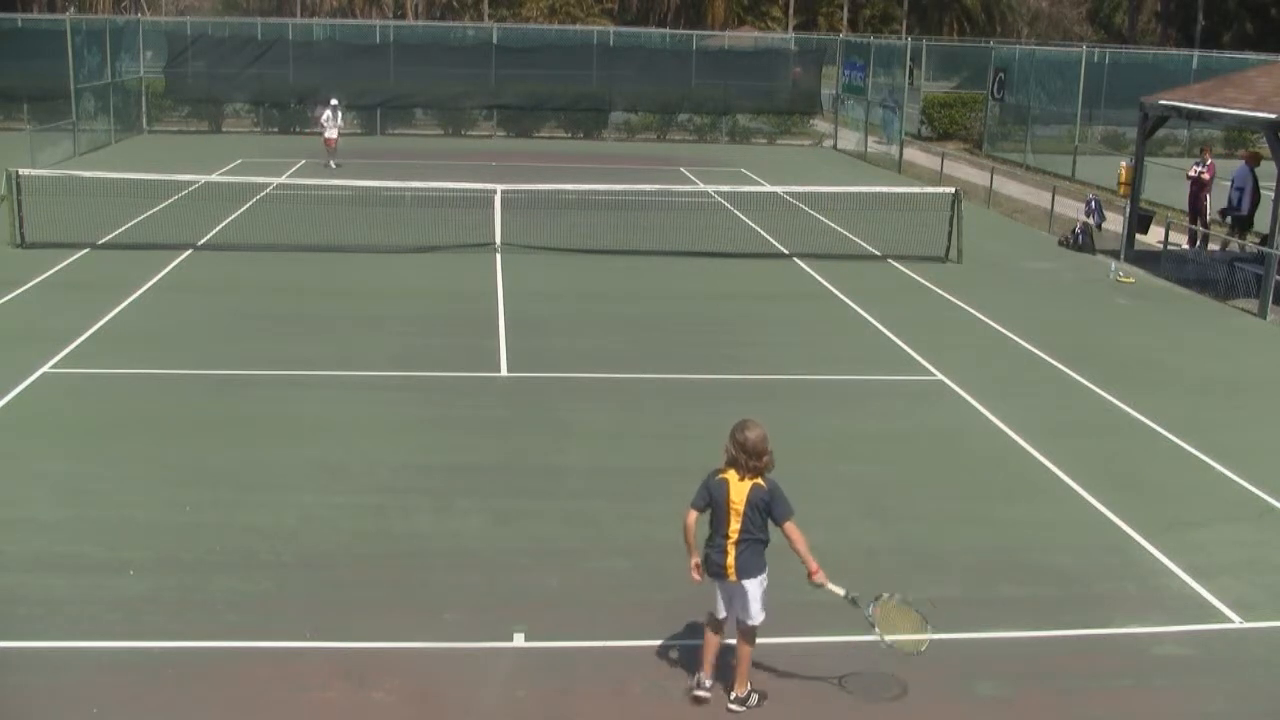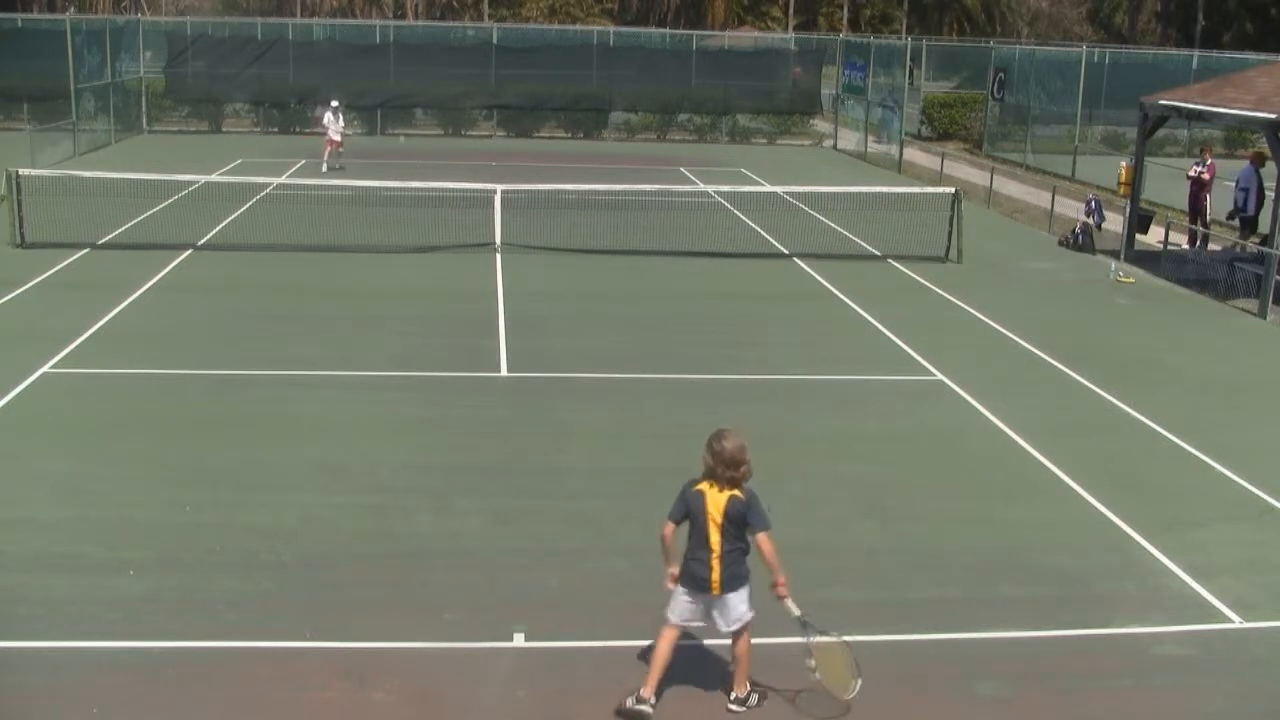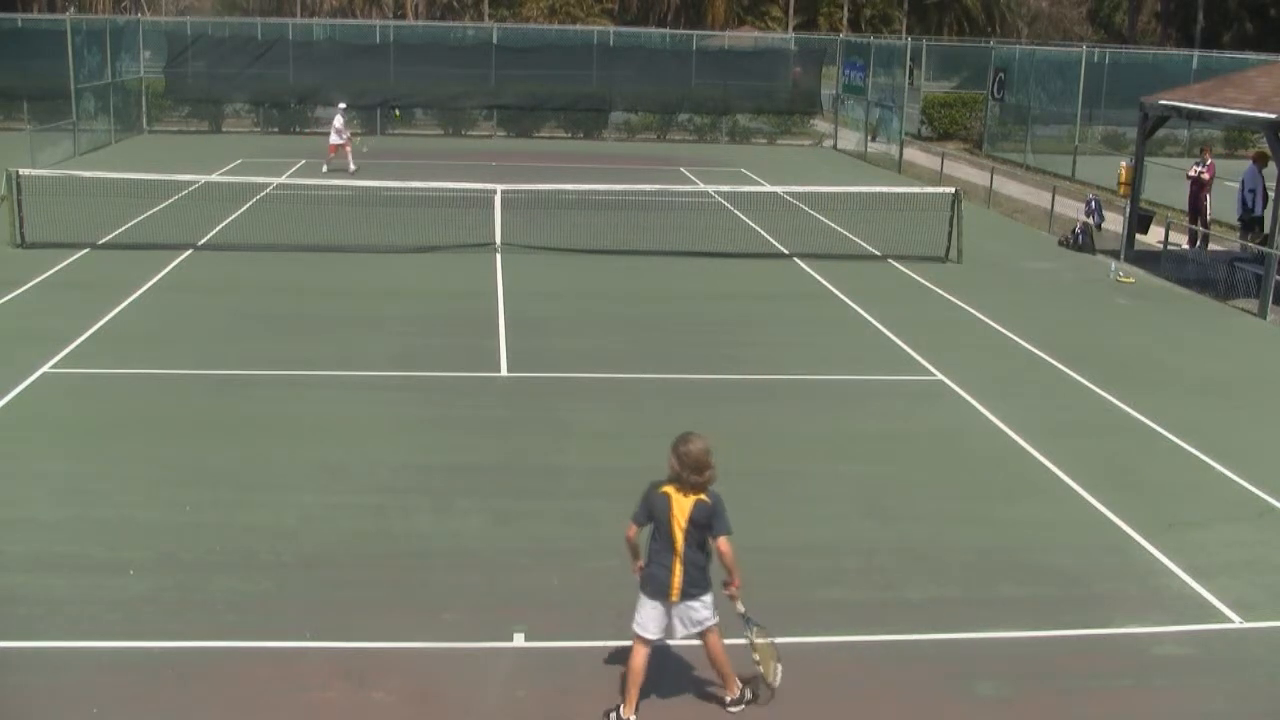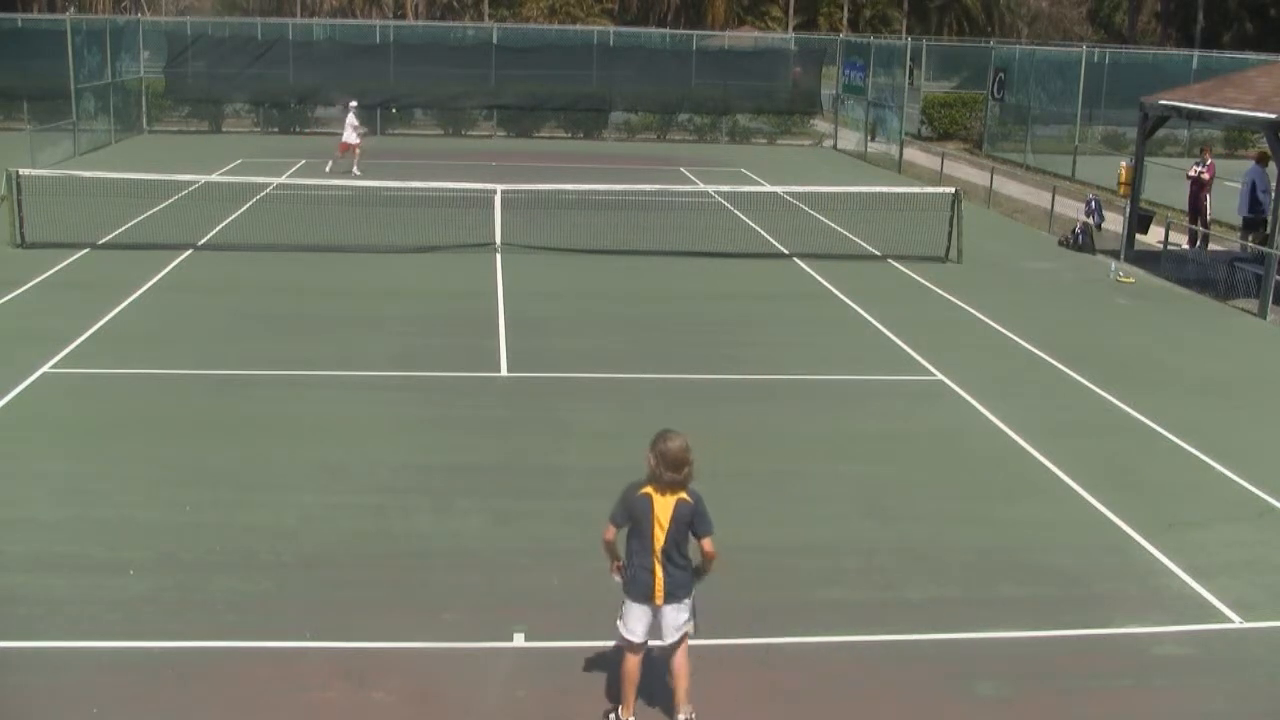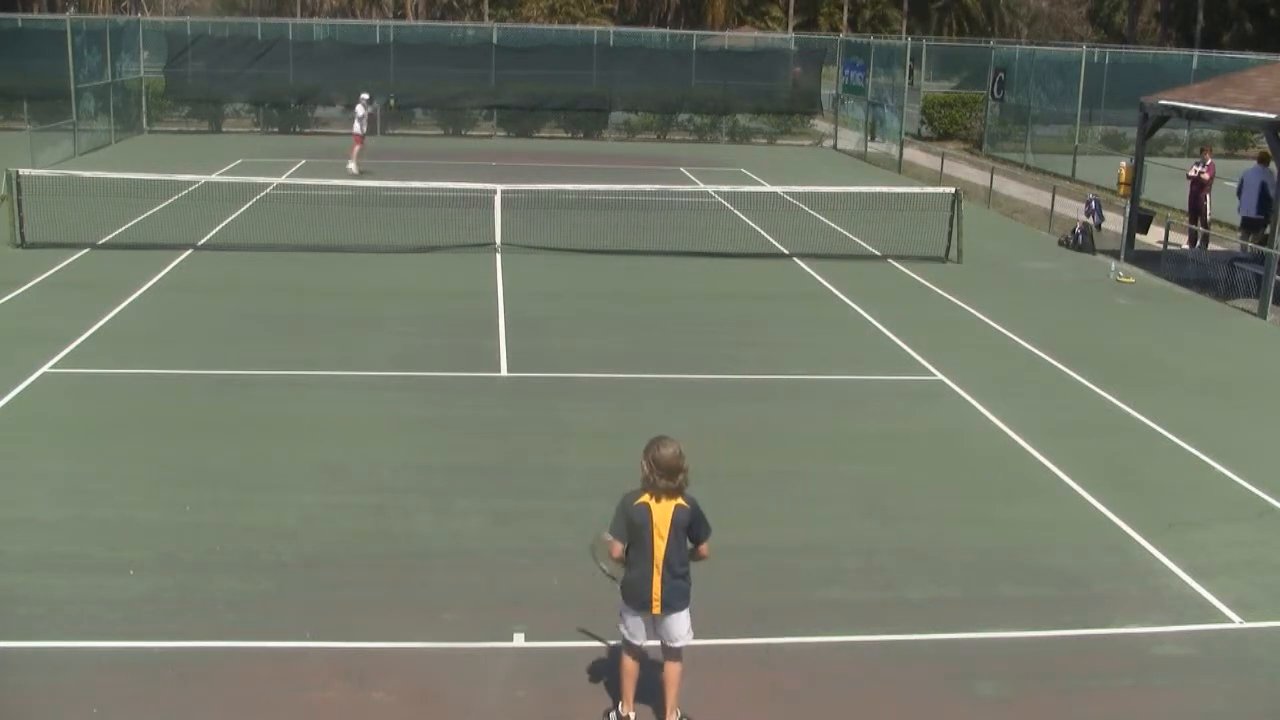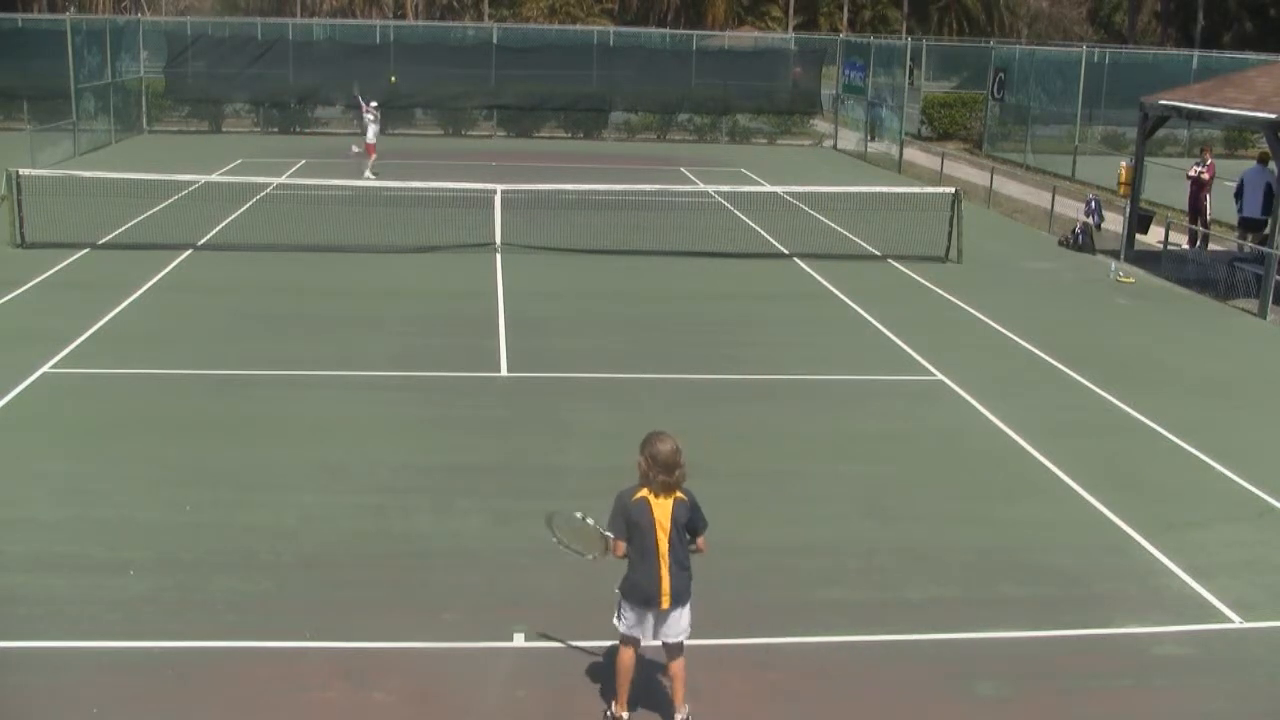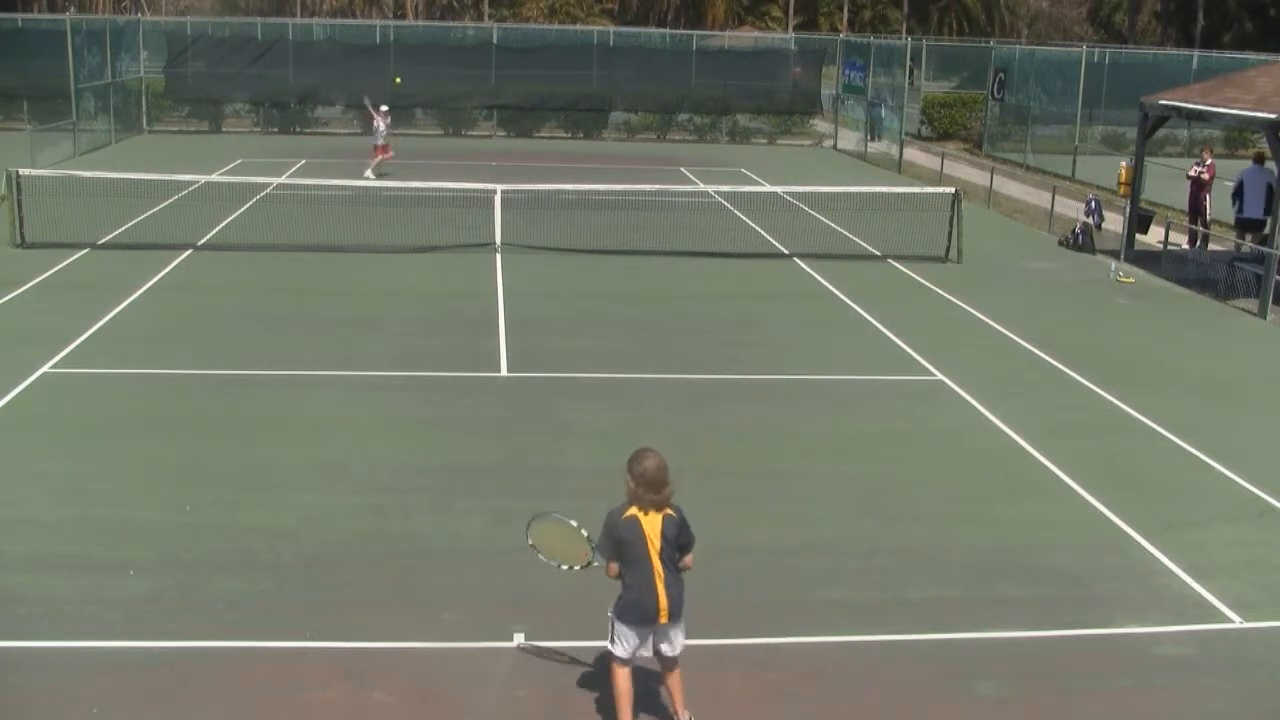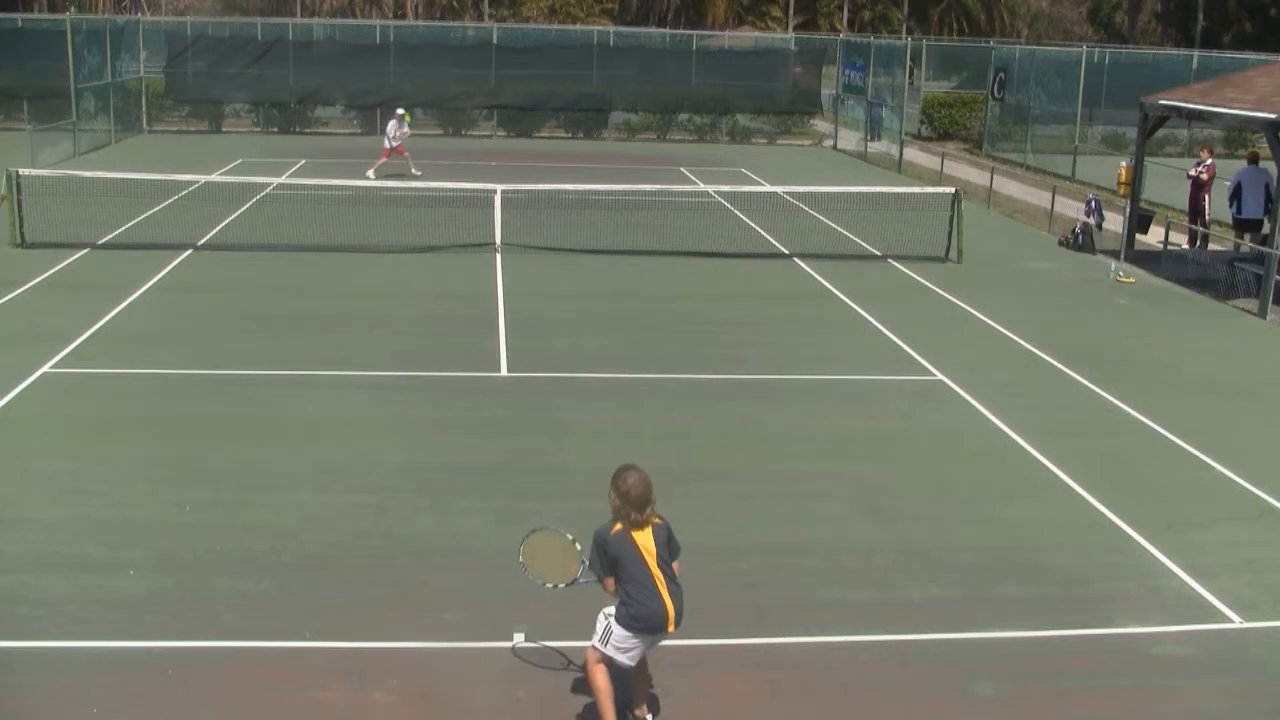
dt=0.2s
person 1, frame 1
left shoulder: (714, 480)
right shoulder: (768, 488)
left elbow: (690, 519)
right elbow: (790, 530)
left wrist: (693, 555)
right wrist: (812, 566)
left hip: (717, 564)
right hip: (749, 569)
left knee: (716, 619)
right knee: (747, 628)
left ankle: (704, 679)
right ankle: (740, 692)
person 1, frame 2
left shoulder: (691, 491)
right shoulder: (746, 498)
left elbow: (667, 531)
right elbow: (763, 542)
left wrist: (671, 565)
right wrist: (778, 578)
left hip: (692, 577)
right hip: (731, 580)
left knee: (671, 627)
right knee: (741, 630)
left ankle: (645, 696)
right ankle: (740, 693)
person 1, frame 3
left shoulder: (656, 493)
right shoulder: (711, 503)
left elbow: (631, 534)
right elbow: (724, 548)
left wrist: (637, 560)
right wrist: (733, 578)
left hip: (655, 584)
right hip: (694, 586)
left knee: (642, 643)
right knee: (710, 634)
right ankle: (734, 692)
person 1, frame 4
left shoulder: (634, 493)
right shoulder: (692, 501)
left elbow: (609, 536)
right elbow: (708, 550)
left wrist: (615, 560)
right wrist: (703, 569)
left hip: (638, 586)
right hip: (677, 588)
left knee: (633, 649)
right knee: (678, 646)
person 1, frame 5
left shoulder: (631, 502)
right shoulder: (688, 506)
left elbow: (616, 552)
right elbow: (703, 552)
left hip: (637, 593)
right hip: (675, 595)
left knee: (632, 649)
right knee: (673, 654)
person 1, frame 6
left shoulder: (627, 499)
right shoulder: (686, 500)
left elbow: (619, 551)
right elbow: (700, 545)
left hip: (638, 589)
right hip: (676, 589)
left knee: (628, 643)
right knee: (674, 649)
person 1, frame 7
left shoulder: (617, 518)
right shoulder: (674, 515)
left elbow: (612, 570)
right elbow: (687, 562)
left hip: (634, 607)
right hip: (671, 605)
left knee: (620, 663)
right knee: (669, 661)
person 1, frame 8
left shoulder: (605, 536)
right shoulder: (661, 526)
left elbow: (610, 587)
right elbow: (674, 570)
left hip: (637, 615)
right hip: (672, 612)
left knee: (594, 660)
right knee: (634, 651)
